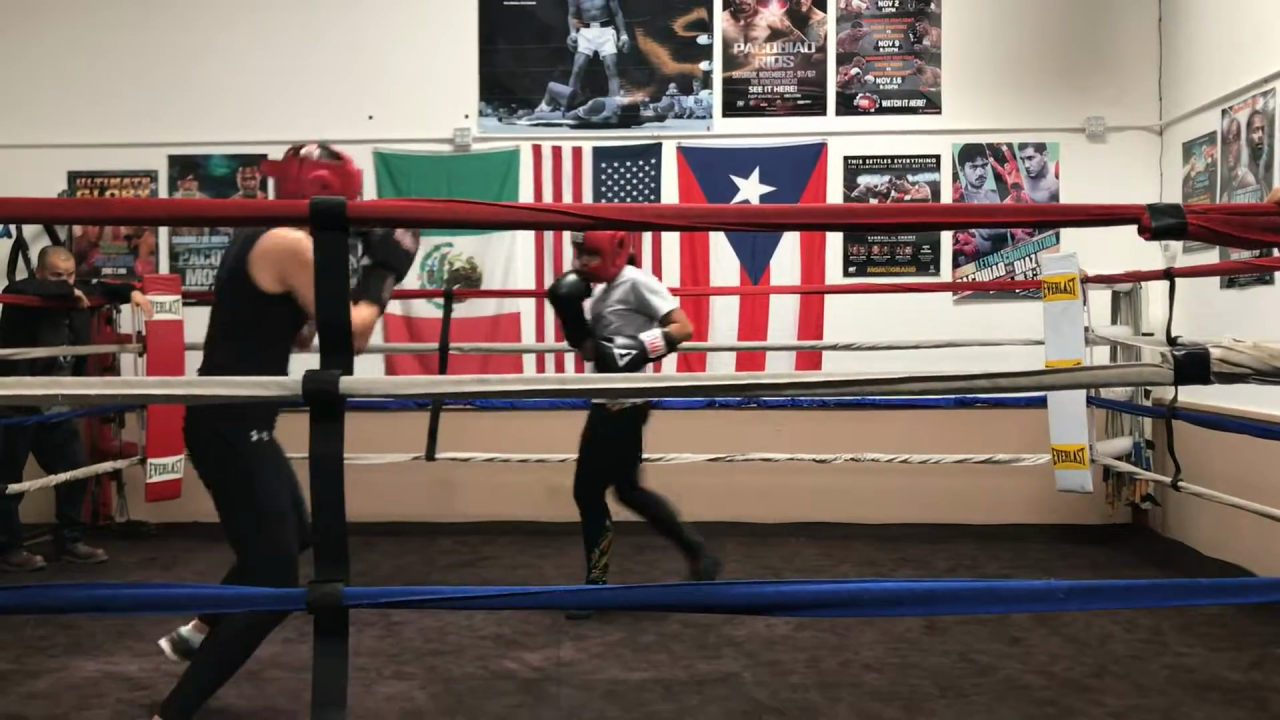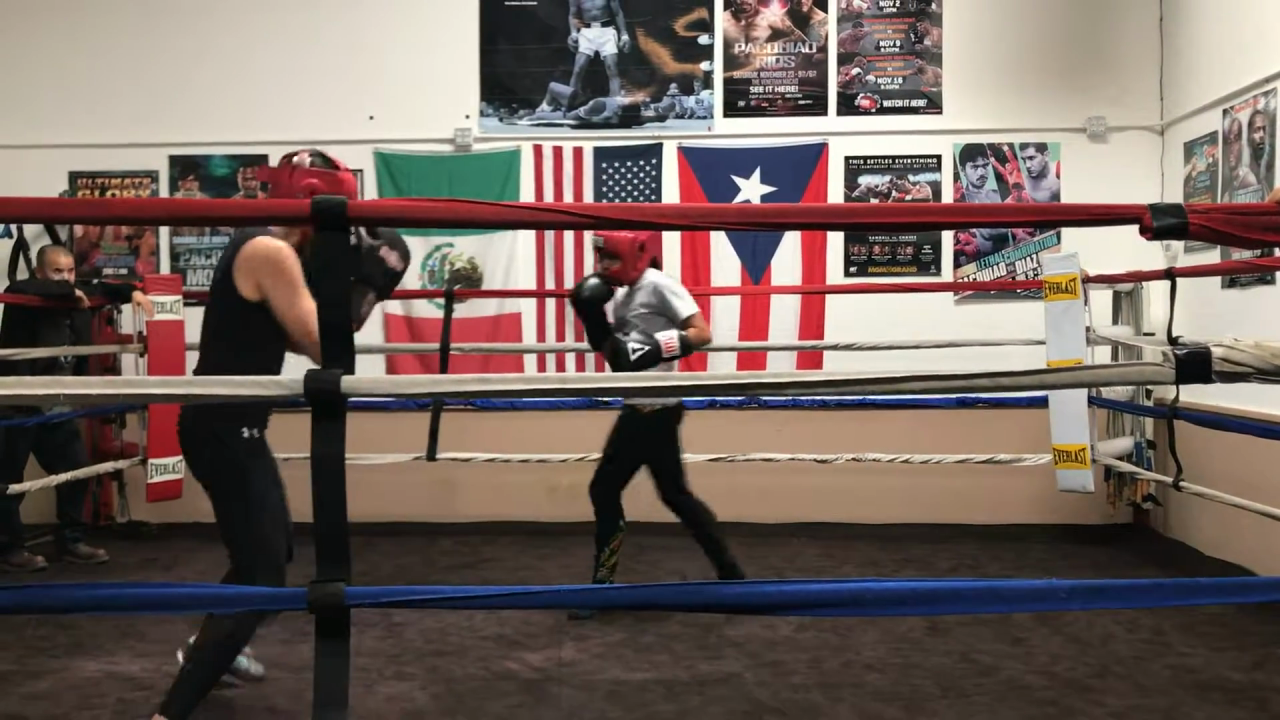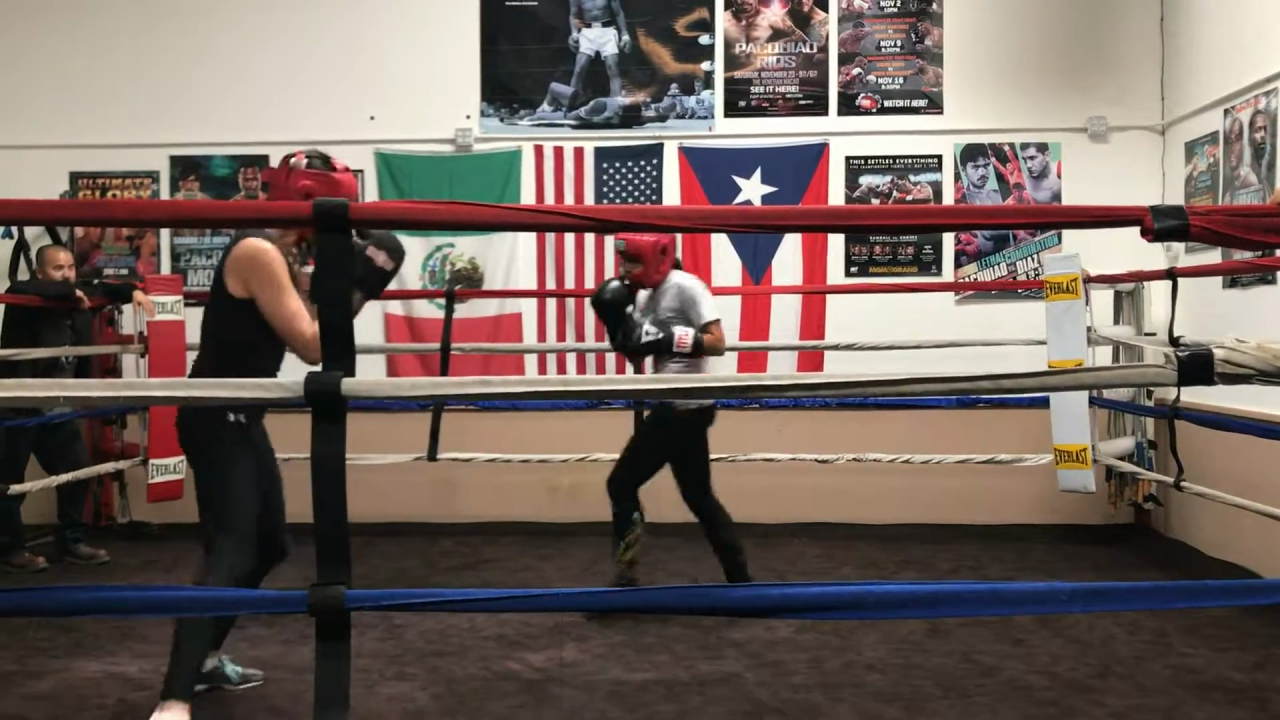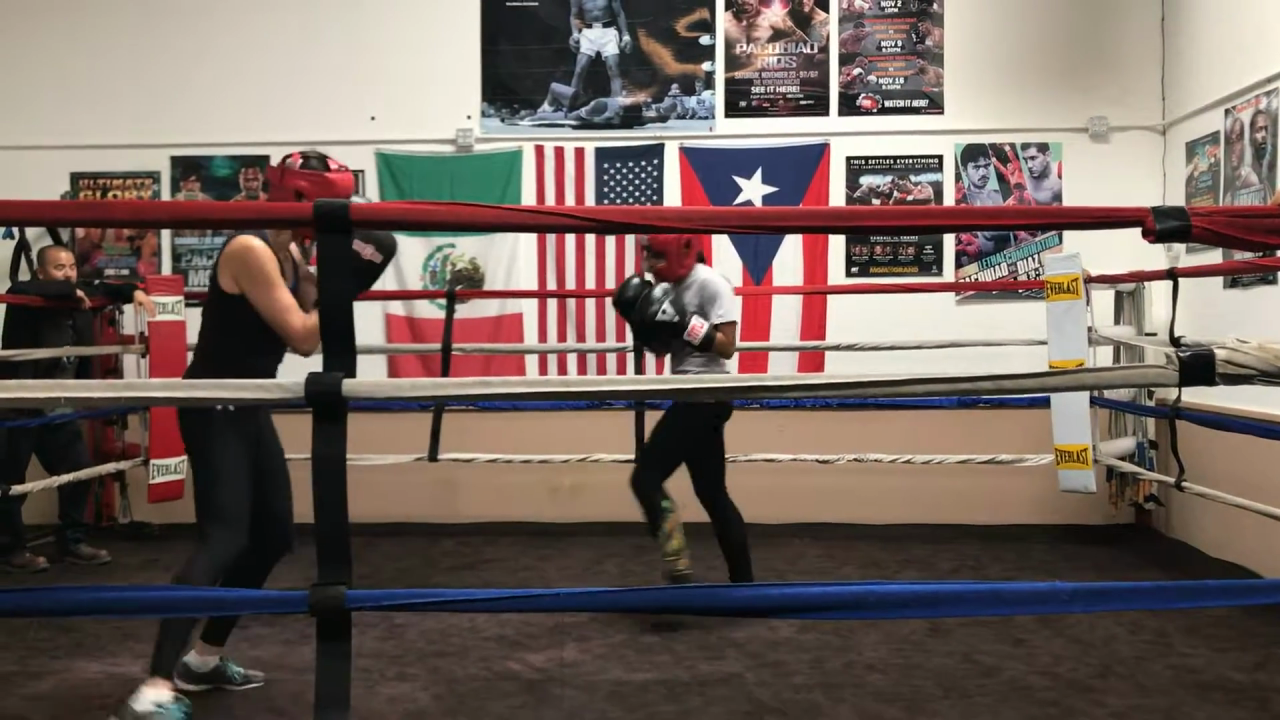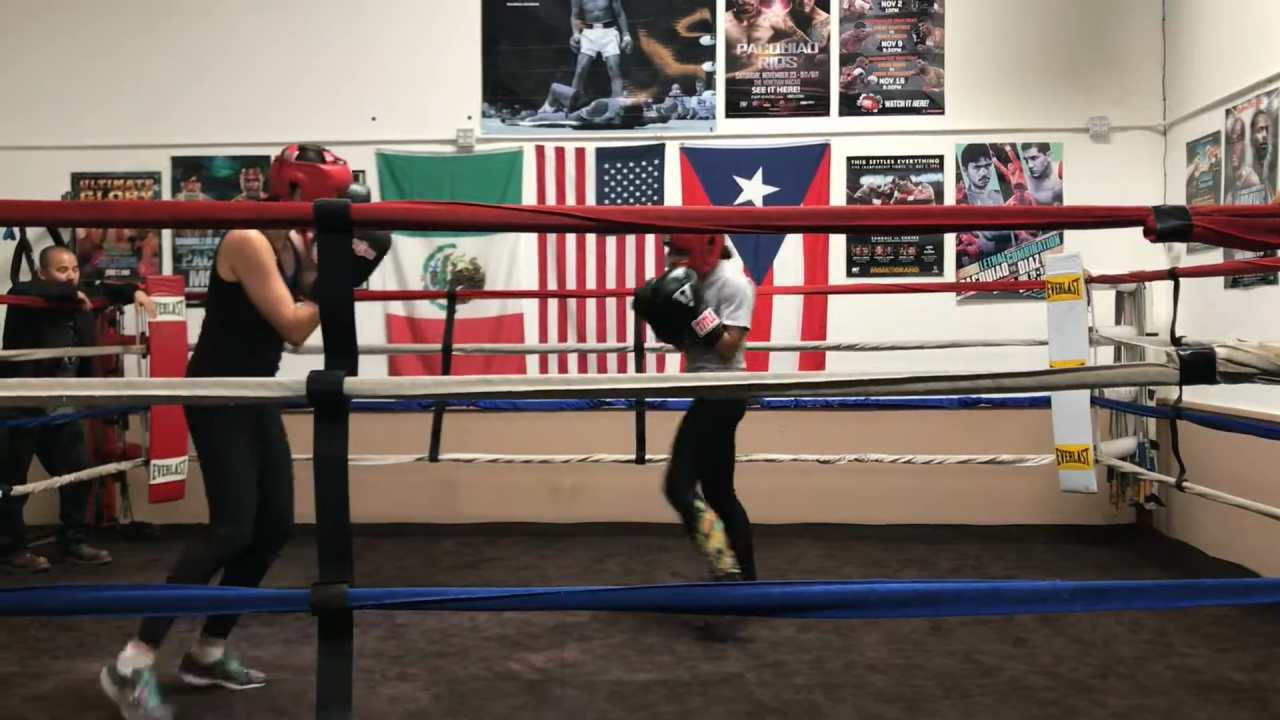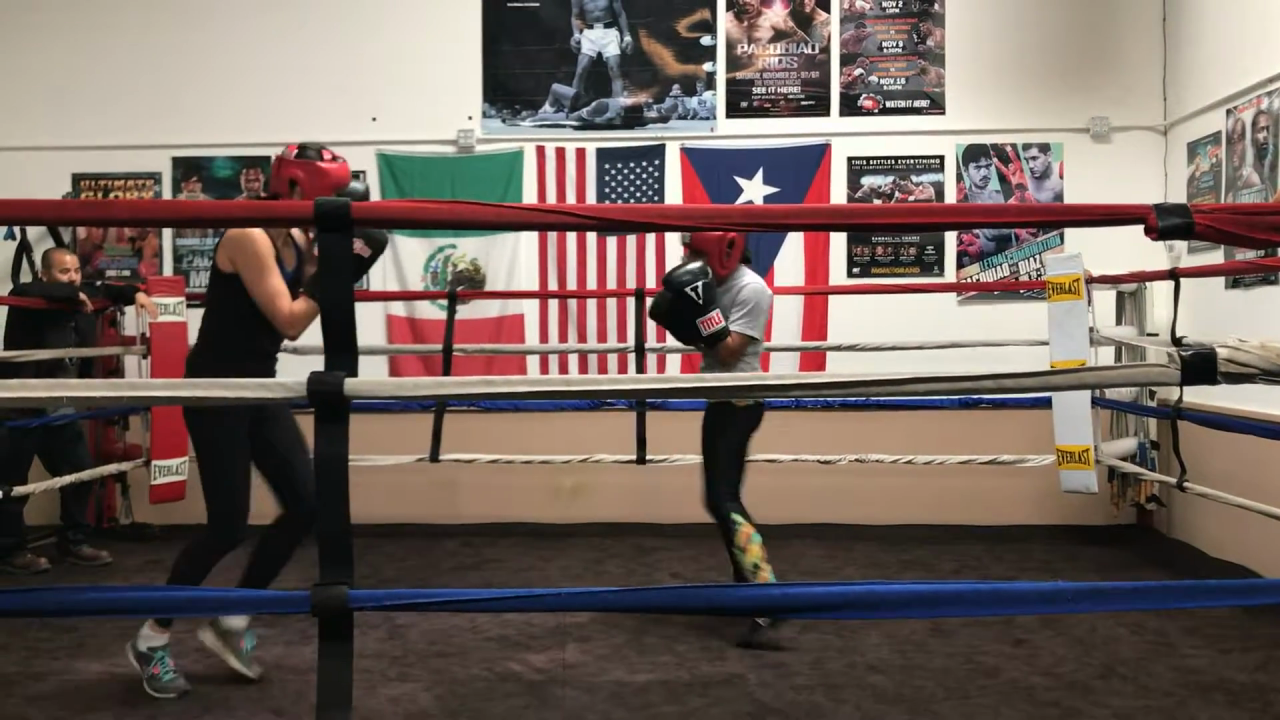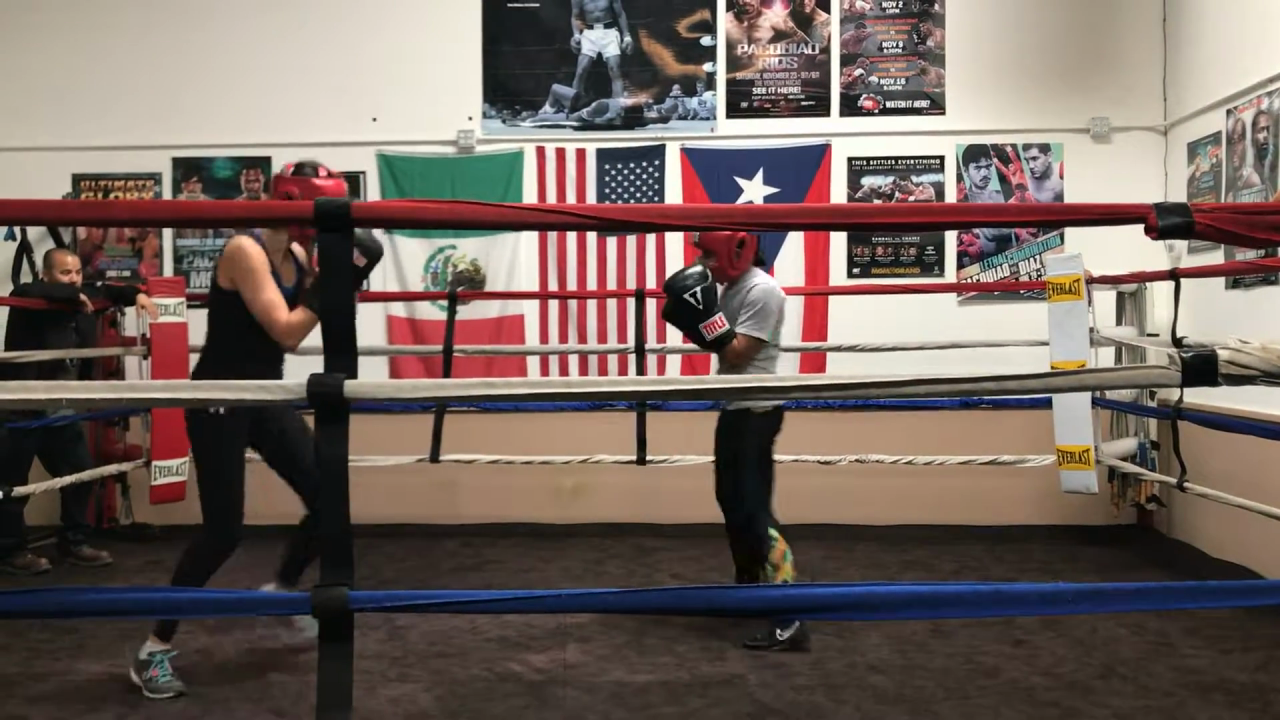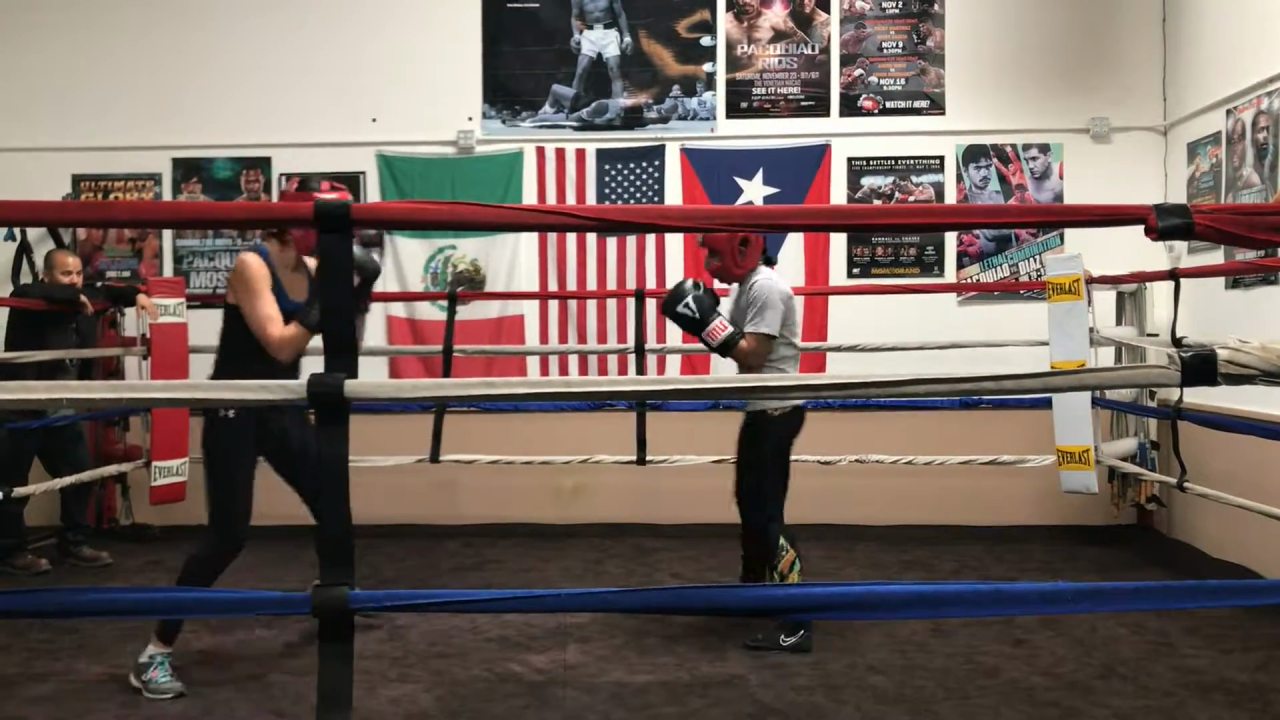
dt=0.1s
person 1, frame 1
left shoulder: (257, 240)
right shoulder: (289, 243)
right elbow: (352, 336)
left wrist: (358, 271)
right wrist: (384, 271)
left hip: (228, 419)
right hip: (234, 426)
left knee: (289, 537)
right knee: (273, 590)
left ankle: (201, 631)
person 1, frame 2
left shoulder: (260, 247)
right shoulder: (271, 252)
left elbow: (295, 337)
right elbow: (322, 346)
right wrist: (371, 286)
left hip: (225, 418)
right hip: (227, 424)
left knee: (273, 548)
right knee: (262, 582)
left ankle: (209, 645)
person 1, frame 3
left shoulder: (282, 251)
right shoulder: (256, 253)
left elbow: (305, 329)
right elbow: (308, 344)
left wrist: (353, 279)
right wrist: (361, 285)
left hip: (238, 414)
right hip: (217, 415)
left knee: (269, 544)
right knee: (232, 555)
left ankle: (202, 657)
person 1, frame 4
left shoulder: (287, 250)
right shoulder: (250, 250)
left elbow: (313, 309)
right elbow: (303, 337)
right wrist: (352, 278)
left hip: (248, 407)
right hip: (218, 405)
left knee: (273, 537)
right knee: (224, 539)
left ankle: (203, 658)
person 1, frame 5
left shoulder: (293, 240)
right shoulder: (248, 239)
left elbow: (316, 303)
right elbow: (293, 327)
right wrist: (347, 269)
left hip: (255, 392)
left knee: (275, 528)
right knee: (232, 533)
left ankle: (207, 653)
right ankle: (134, 661)
person 1, frame 6
left shoulder: (294, 238)
right shoulder: (247, 235)
left elbow: (319, 299)
right elbow: (289, 321)
left hip: (258, 384)
right hip: (216, 384)
left knee: (304, 507)
right knee: (227, 525)
left ankle: (229, 624)
right ankle: (153, 638)
person 1, frame 7
left shoulder: (299, 255)
right shoulder: (244, 250)
right elbow: (286, 331)
left wrist: (348, 269)
left hip: (268, 398)
right hip: (221, 400)
right knee: (221, 532)
left ankle: (282, 589)
right ankle: (155, 649)
person 1, frame 8
left shoulder: (313, 269)
right shoulder: (251, 265)
right elbow: (280, 345)
left wrist: (356, 289)
right wrist: (327, 300)
left hip: (285, 407)
right hip: (235, 408)
right knee: (228, 537)
right ankle: (154, 654)
person 2, frame 1
left shoulder: (637, 282)
right shoulder: (604, 292)
left elbow: (684, 328)
right elbow: (591, 352)
left wrist: (639, 347)
right wrist: (570, 315)
left hip: (621, 404)
right hip: (617, 404)
left knee: (587, 492)
right knee: (629, 490)
left ankle: (594, 585)
right ankle: (701, 555)
person 2, frame 2
left shoulder: (659, 285)
right shoulder: (625, 295)
left elbow: (702, 334)
right elbow: (611, 354)
left wrist: (655, 348)
right wrist: (592, 317)
left hip: (651, 407)
right hip: (647, 407)
left knee: (603, 490)
right knee: (675, 493)
left ankle: (601, 584)
right ankle: (731, 575)
person 2, frame 3
left shoulder: (686, 288)
right shoulder: (646, 296)
left elbow: (716, 342)
right elbow: (635, 355)
left wrist: (665, 339)
right wrist: (617, 321)
left hip: (683, 407)
right hip: (682, 407)
left knee: (621, 483)
right knee: (700, 496)
left ankle: (625, 579)
right ankle: (741, 586)
person 2, frame 4
left shoulder: (709, 282)
right shoulder: (666, 289)
left elbow: (727, 345)
right elbow: (657, 347)
left wrist: (681, 324)
right wrist: (637, 316)
left hip: (703, 399)
right hip: (696, 401)
left knee: (646, 478)
right knee: (712, 492)
left ankle: (678, 574)
right ankle: (743, 585)
person 2, frame 5
left shoulder: (733, 282)
right shoulder: (692, 282)
left elbow: (729, 347)
right elbow: (679, 339)
left wrist: (692, 311)
right wrist: (658, 313)
left hip: (720, 398)
right hip: (710, 397)
left knee: (680, 486)
right knee: (719, 491)
left ankle: (727, 577)
right ankle: (746, 585)
person 2, frame 6
left shoulder: (751, 289)
right shoulder: (711, 284)
left elbow: (728, 352)
right elbow: (699, 340)
left wrist: (702, 308)
right wrist: (676, 315)
left hip: (737, 402)
right hip: (723, 402)
left knee: (721, 499)
right knee: (726, 496)
right ankle: (745, 587)
person 2, frame 7
left shoulder: (761, 290)
right shoulder: (732, 286)
left elbow: (738, 353)
right elbow: (721, 345)
left wrist: (705, 314)
right wrist: (694, 317)
left hip: (755, 411)
right hip: (738, 409)
left knee: (752, 508)
right knee: (732, 499)
left ankle: (791, 620)
right ankle: (747, 587)
person 2, frame 8
left shoulder: (766, 287)
right shoulder: (745, 285)
left elbow: (750, 354)
right elbow: (733, 343)
left wrist: (707, 320)
right wrist: (701, 319)
left hip: (775, 412)
right hip: (764, 410)
left knee: (765, 513)
right knee: (749, 500)
left ankle: (795, 624)
right ankle: (753, 584)
person 3, frame 1
left shoulder: (77, 295)
left elbow: (102, 289)
left wrist: (131, 291)
right wrist: (66, 292)
left hip: (57, 407)
left knee: (75, 471)
left ankle: (69, 541)
person 3, frame 2
left shoulder: (77, 295)
left elbow: (103, 290)
left wrist: (132, 291)
right wrist: (67, 291)
left hip: (58, 407)
left knee: (76, 471)
left ankle: (70, 541)
person 3, frame 3
left shoulder: (78, 295)
left elbow: (103, 289)
left wrist: (132, 291)
right wrist: (68, 293)
left hip: (59, 409)
left knee: (77, 472)
left ankle: (71, 542)
person 3, frame 4
left shoulder: (79, 295)
left elbow: (104, 289)
left wrist: (134, 291)
right wrist: (69, 293)
left hip: (61, 408)
left knee: (78, 472)
left ankle: (72, 542)
person 3, frame 5
left shoulder: (81, 297)
left elbow: (106, 290)
left wrist: (134, 292)
right wrist: (71, 293)
left hip: (62, 409)
left knee: (79, 473)
left ankle: (73, 543)
person 3, frame 6
left shoulder: (83, 297)
right shoulder: (27, 298)
left elbow: (106, 291)
right elbow: (27, 291)
left wrist: (135, 293)
right wrist: (73, 294)
left hip: (63, 409)
left knee: (80, 473)
left ankle: (73, 543)
person 3, frame 7
left shoulder: (84, 299)
right shoulder: (27, 297)
left elbow: (108, 292)
right elbow: (28, 292)
left wrist: (136, 294)
right wrist: (73, 296)
left hip: (63, 410)
left knee: (80, 474)
left ankle: (73, 543)
person 3, frame 8
left shoulder: (84, 298)
right shoulder: (28, 298)
left elbow: (108, 293)
right elbow: (28, 293)
left wrist: (136, 295)
right wrist: (74, 297)
left hip: (63, 410)
left knee: (80, 474)
left ankle: (73, 544)
